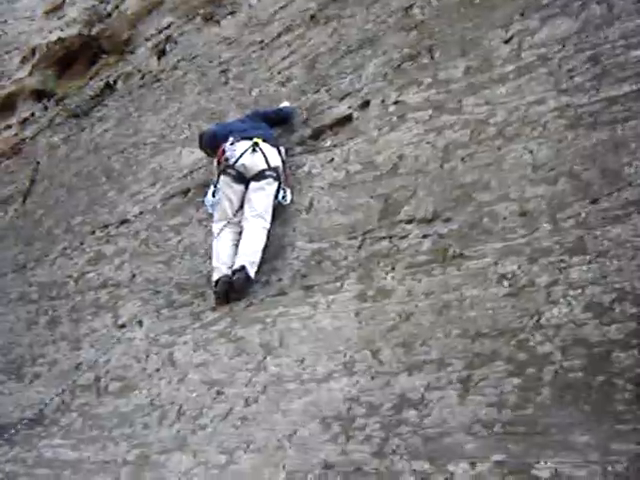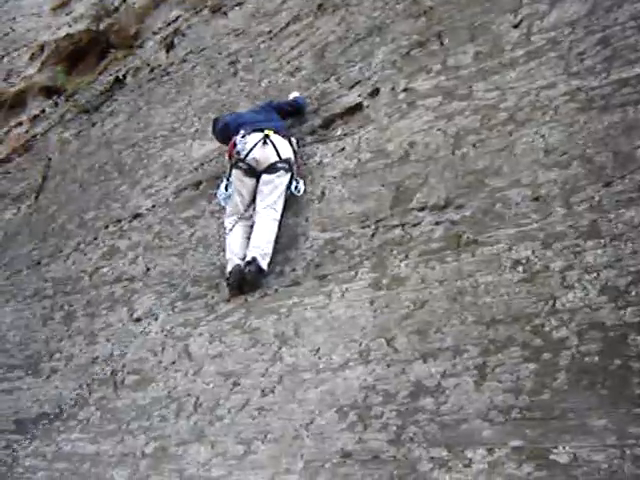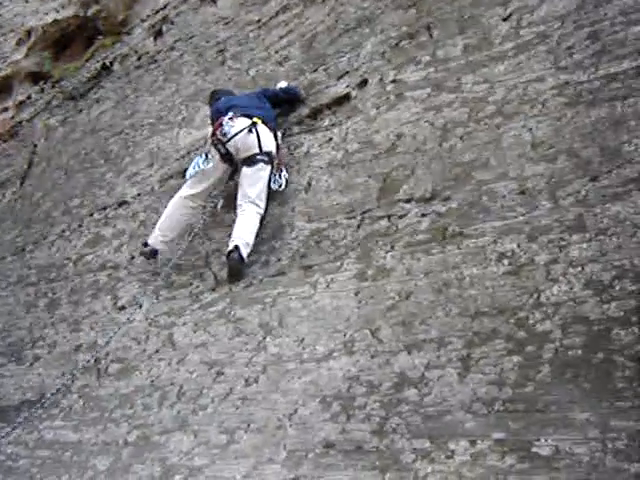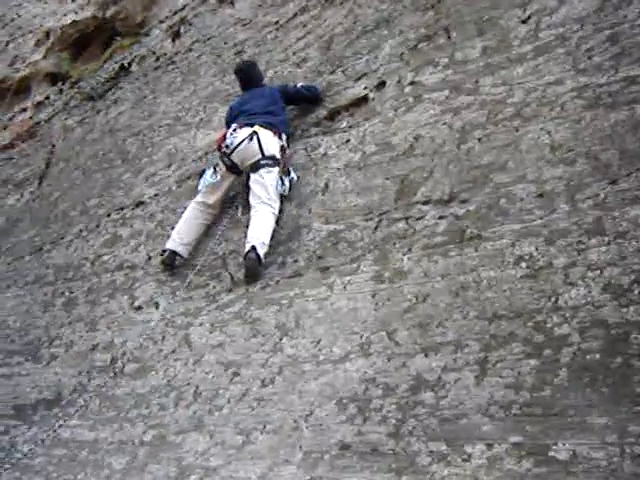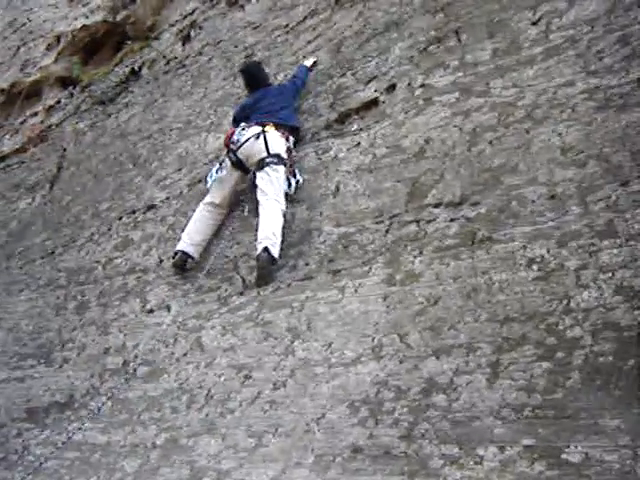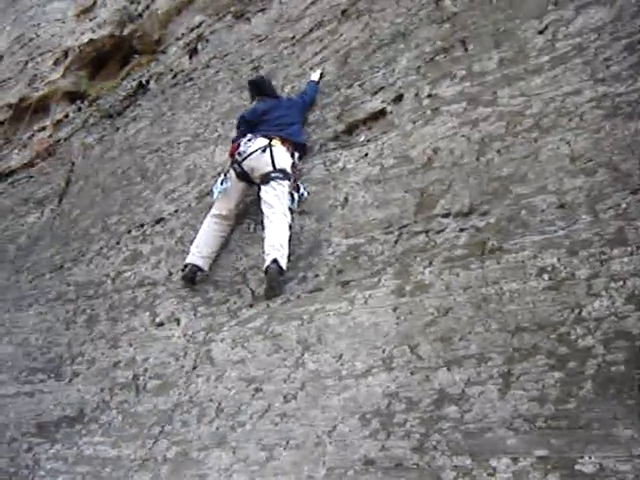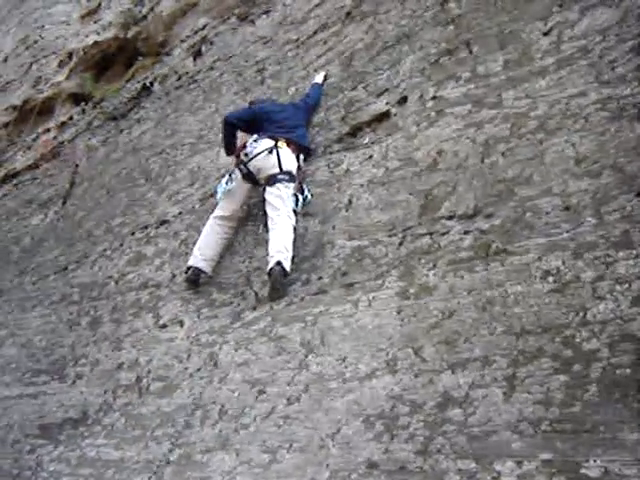
dt=0.7s
person 1, frame 1
left shoulder: (210, 136)
right shoulder: (252, 118)
right elbow: (286, 114)
right wrist: (285, 106)
left hip: (235, 155)
right hip: (268, 157)
left knee: (225, 222)
right knee: (256, 220)
left ankle: (221, 275)
right ankle: (243, 270)
person 1, frame 2
left shoulder: (223, 126)
right shoulder: (265, 109)
right elbow: (299, 106)
right wrist: (295, 97)
left hip: (246, 148)
right hip: (279, 149)
left knee: (237, 215)
right knee: (267, 212)
left ankle: (234, 266)
right ankle: (255, 263)
person 1, frame 3
left shoulder: (218, 107)
right shoulder: (259, 95)
right elbow: (295, 95)
right wrist: (282, 88)
left hip: (231, 132)
right hip: (263, 139)
left knee: (193, 192)
right knee: (250, 204)
left ankle: (156, 243)
right ankle: (238, 251)
person 1, frame 4
left shoulder: (236, 104)
right shoulder: (277, 91)
left elbow: (229, 126)
right elbow: (315, 95)
right wrist: (298, 90)
left hip: (236, 140)
right hip: (266, 143)
left knee: (205, 200)
right knee: (264, 204)
left ankle: (174, 249)
right ankle: (254, 251)
person 1, frame 5
left shoulder: (245, 105)
right shoulder: (285, 90)
left elbow: (235, 127)
right elbow: (299, 76)
right wrist: (306, 65)
left hip: (244, 140)
right hip: (273, 143)
left knee: (215, 201)
right knee: (271, 201)
left ankle: (185, 251)
right ankle: (267, 252)
person 1, frame 6
left shoulder: (254, 110)
right shoulder: (294, 104)
left elbow: (238, 138)
right elbow: (309, 94)
left wrist: (236, 156)
right wrist: (314, 79)
left hip: (249, 151)
right hip: (278, 156)
left knee: (221, 213)
right knee: (276, 214)
left ankle: (194, 264)
right ankle: (275, 264)
person 1, frame 7
left shoulder: (258, 110)
right shoulder: (298, 108)
left elbow: (231, 120)
right elbow: (313, 97)
left wrist: (231, 151)
right wrist: (318, 82)
left hip: (257, 151)
right hip: (285, 158)
left knee: (224, 214)
right knee: (281, 216)
left ankle: (197, 266)
right ankle: (278, 266)
